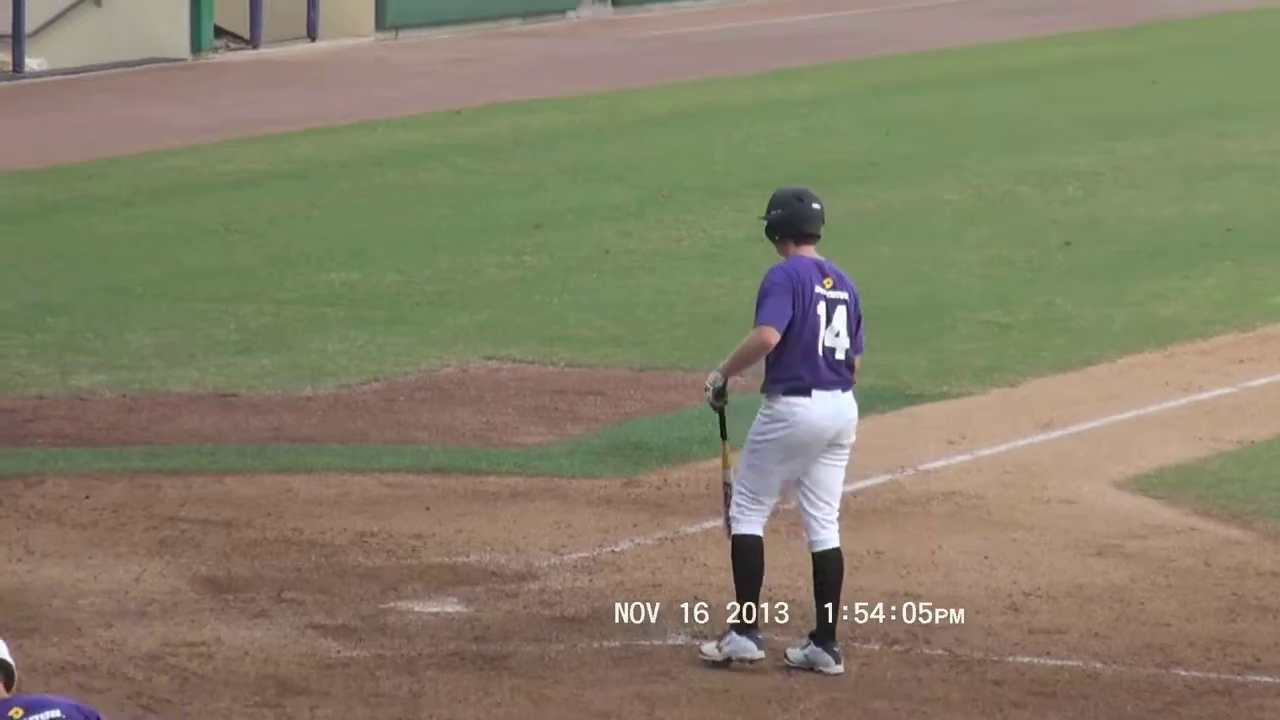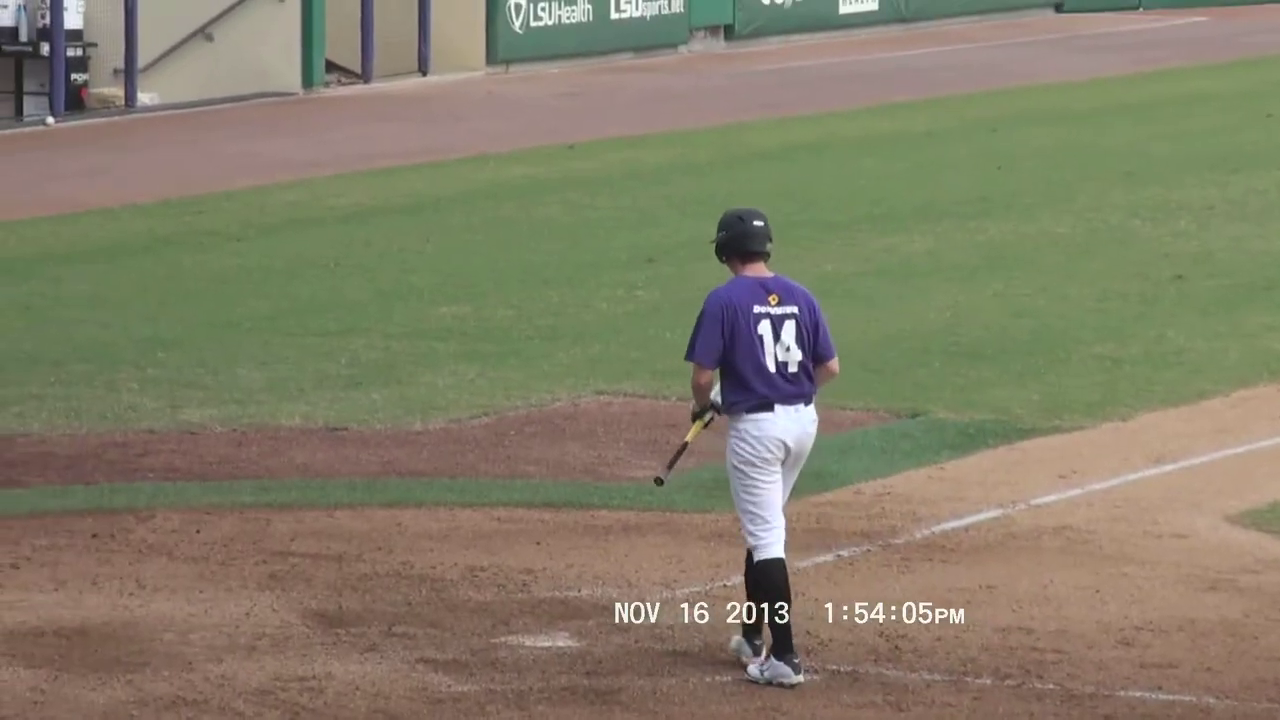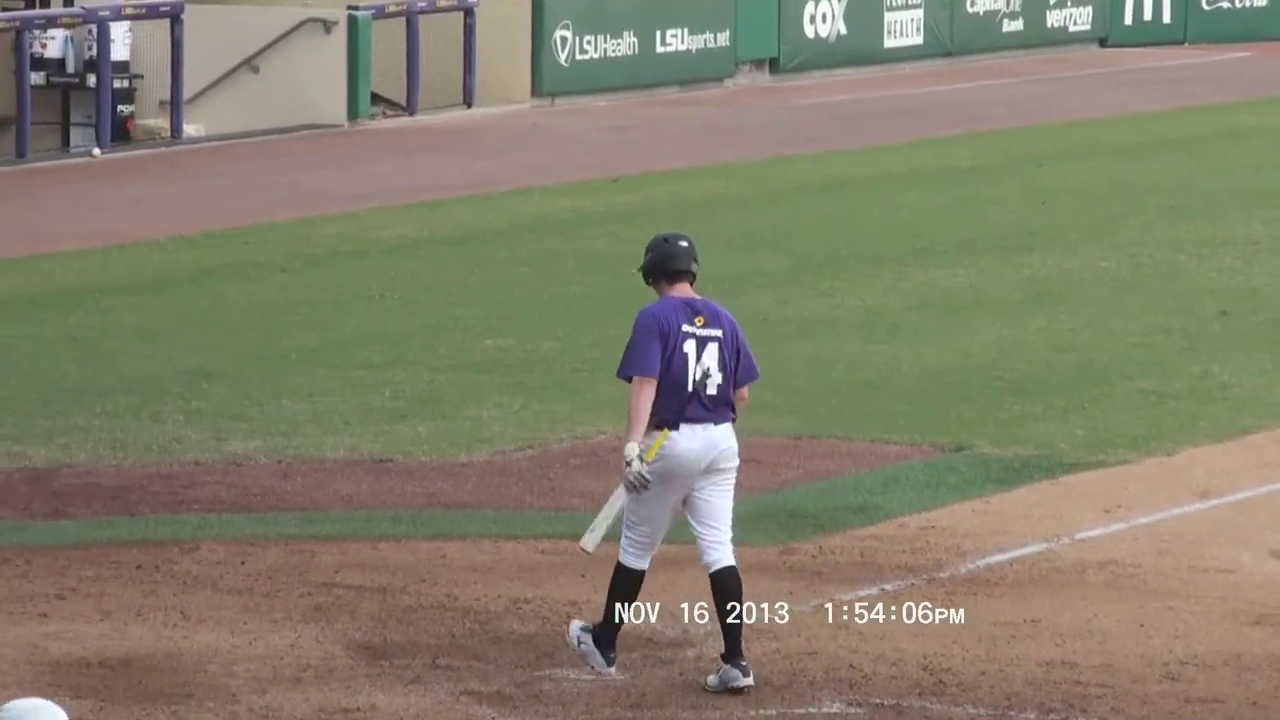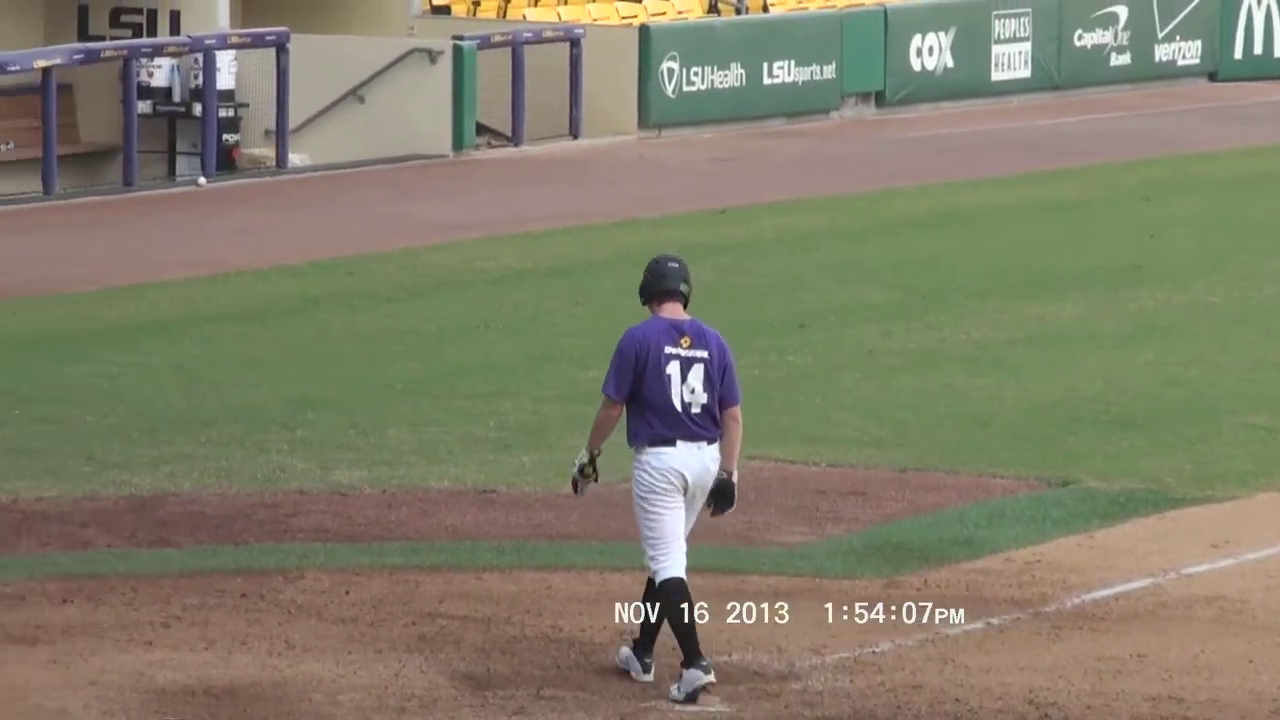
dt=0.7s
person 1, frame 1
left shoulder: (785, 275)
right shoulder: (844, 282)
left elbow: (766, 337)
right elbow: (855, 357)
left wrist: (723, 373)
left hip: (794, 409)
right hip: (843, 408)
left knee: (747, 515)
right knee: (823, 526)
left ankle: (746, 632)
right ankle: (824, 644)
person 1, frame 2
left shoulder: (723, 299)
right shoulder: (801, 296)
left elbow: (703, 376)
right elbow: (830, 367)
left wrist: (702, 405)
left hip: (755, 427)
right hip: (803, 421)
left knee: (763, 536)
right knee: (767, 526)
left ankle: (784, 656)
right ankle: (755, 634)
person 1, frame 3
left shoulder: (654, 317)
right shoulder: (723, 319)
left elbow: (643, 386)
right elbow: (740, 393)
left wrist: (630, 447)
left hip: (668, 443)
right hip: (720, 443)
left knee: (636, 547)
right knee: (718, 550)
left ankle: (603, 644)
right ankle: (735, 662)
person 1, frame 4
left shoulder: (638, 337)
right shoulder: (713, 340)
left elbow: (613, 407)
right elbow: (732, 416)
left wrist: (588, 455)
right wrist: (728, 474)
left hip: (659, 461)
right hip: (705, 459)
left knee: (667, 564)
right knee: (669, 556)
left ankle: (695, 663)
right ankle: (642, 652)
